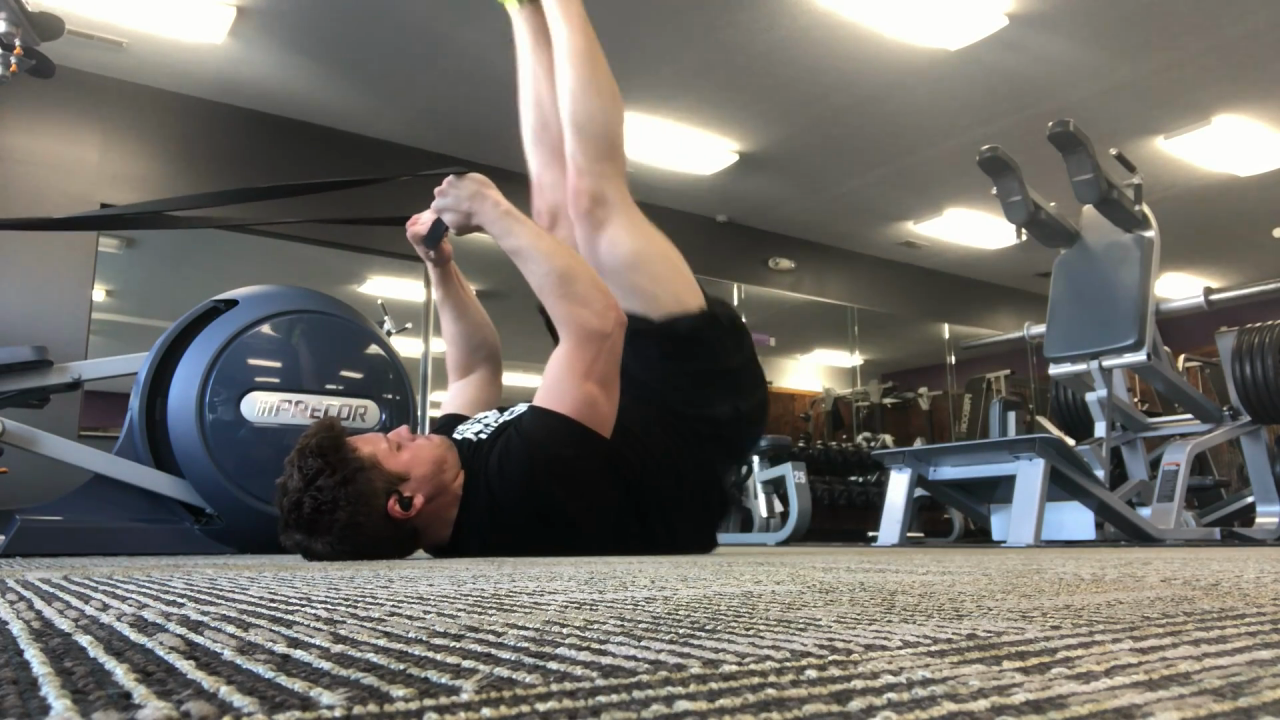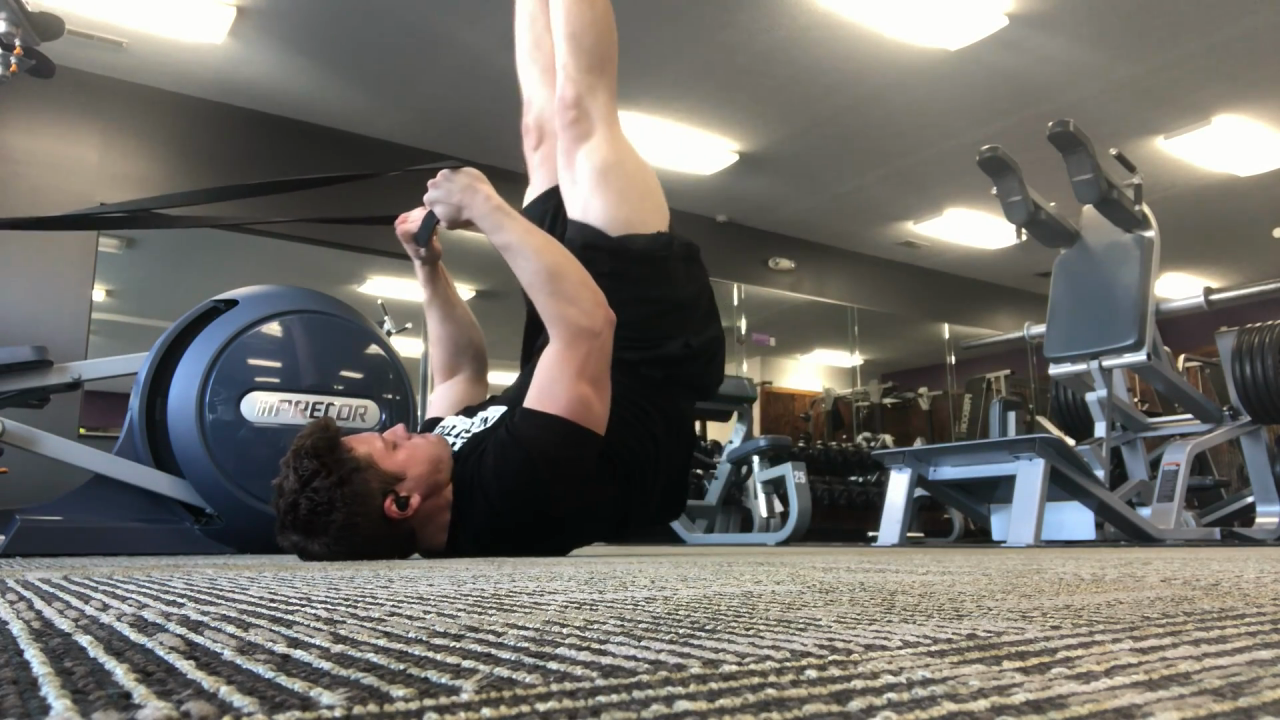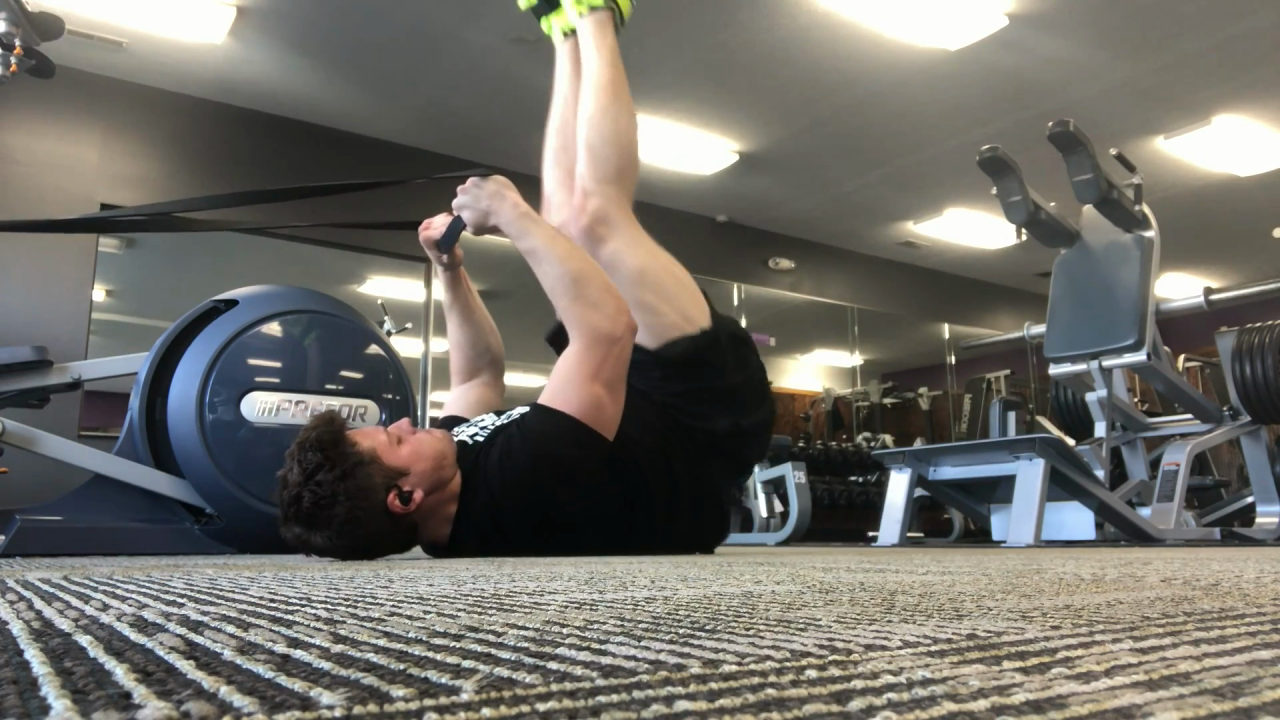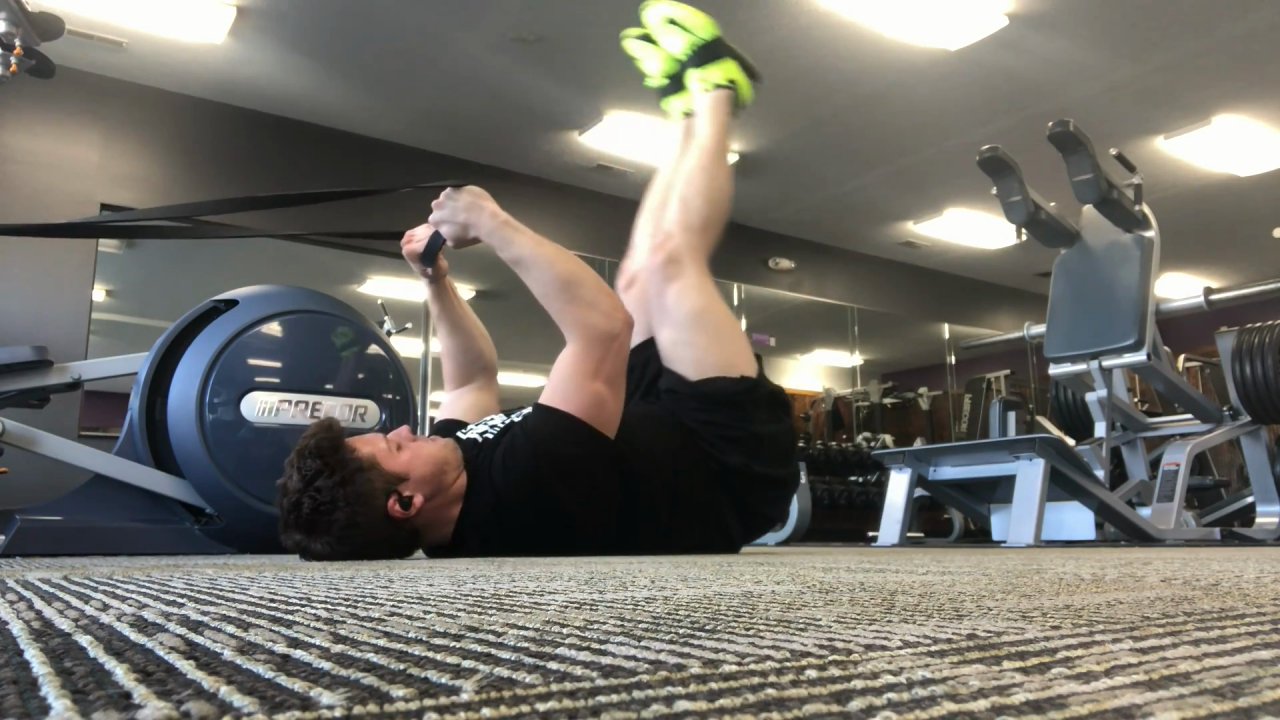
dt=0.5s
person 1, frame 1
left shoulder: (458, 497)
right shoulder: (524, 485)
left elbow: (477, 367)
right elbow: (599, 322)
left wrist: (440, 267)
right wrist: (493, 212)
left hip: (645, 411)
right hip: (698, 407)
left knee: (556, 213)
right knee: (590, 201)
person 1, frame 2
right shoulder: (517, 486)
left elbow: (462, 372)
right elbow: (589, 324)
left wrist: (428, 265)
right wrist: (484, 208)
left hip: (592, 364)
right hip: (653, 356)
left knee: (546, 121)
person 1, frame 3
right shoulder: (521, 487)
left elbow: (479, 375)
right elbow: (610, 327)
left wrist: (450, 271)
right wrist: (510, 216)
left hip: (646, 407)
right hip: (706, 419)
right knee: (594, 218)
person 1, frame 4
right shoulder: (520, 486)
left elbow: (474, 380)
right elbow: (606, 327)
left wrist: (435, 279)
right wrist: (491, 223)
left hip: (665, 434)
right hip: (728, 461)
right knee: (666, 257)
left ankle: (692, 103)
right ankle: (712, 89)
